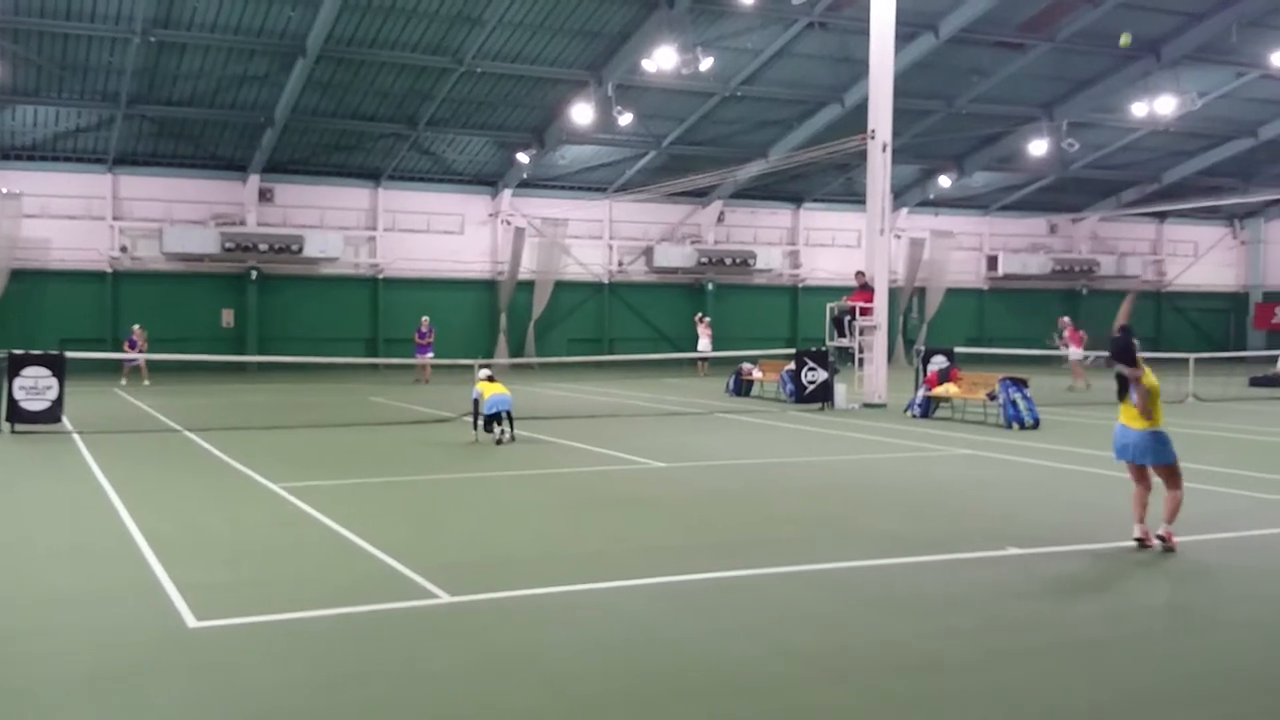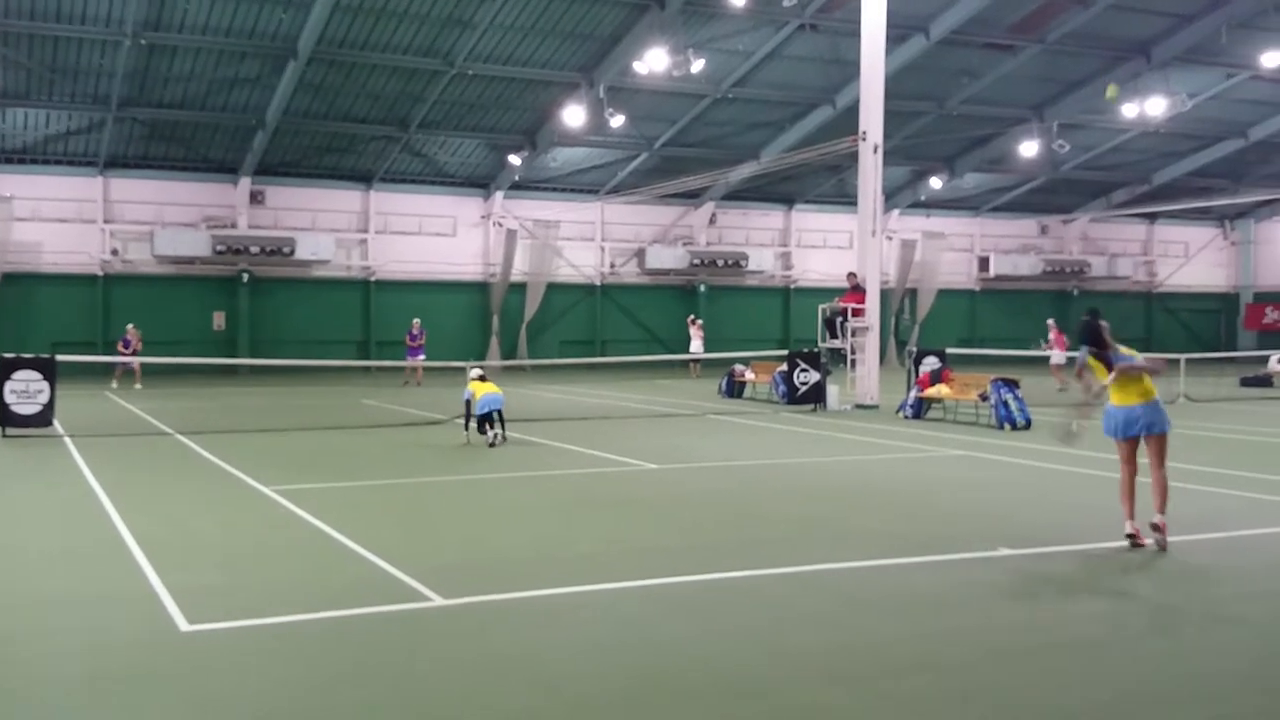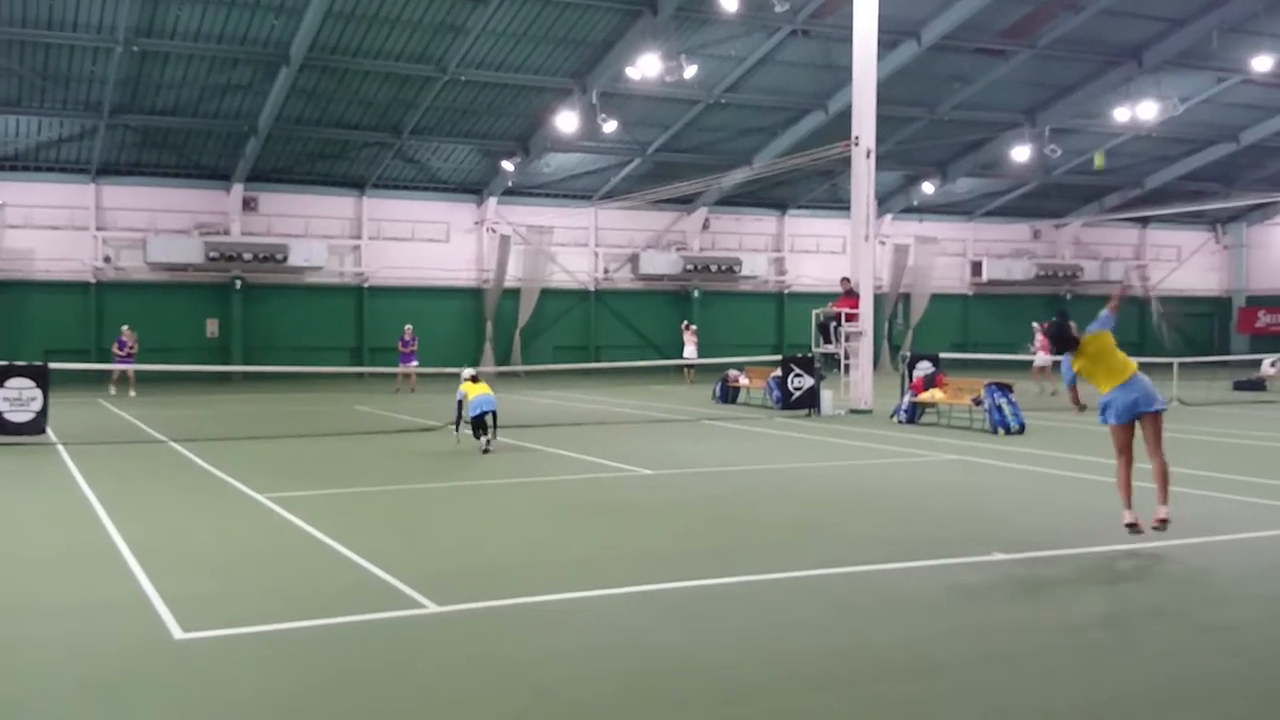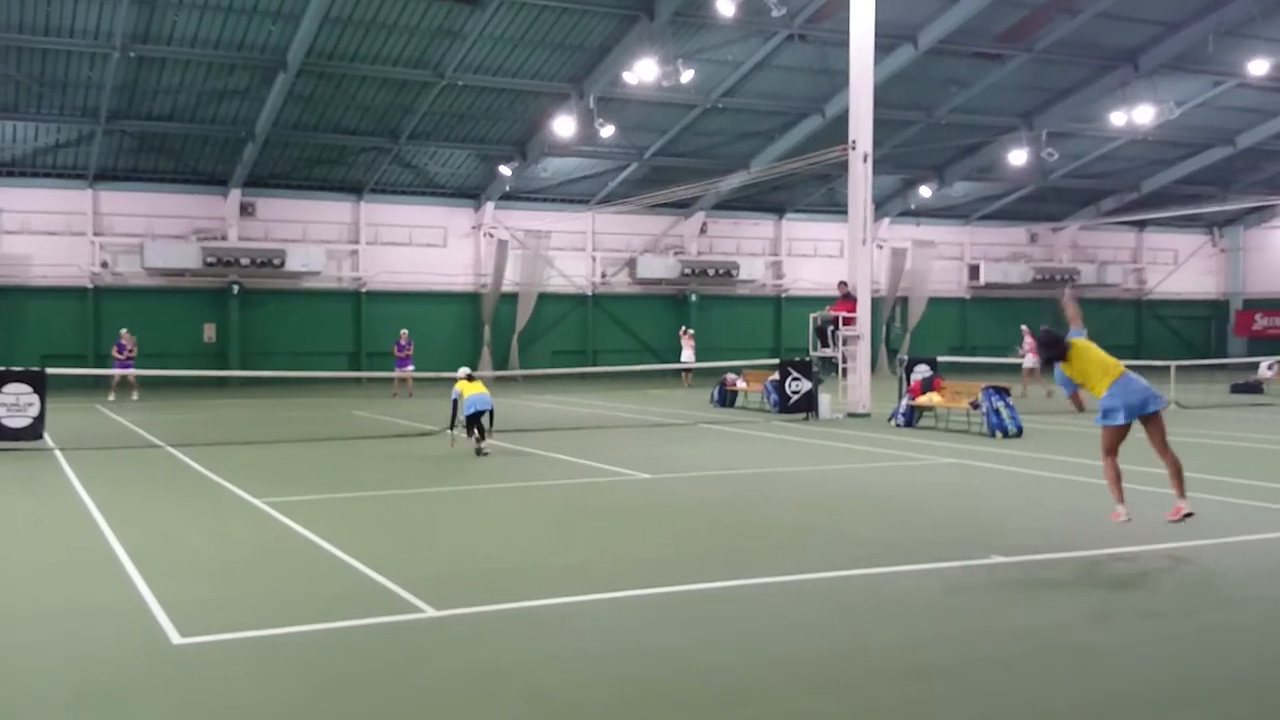
dt=0.1s
person 1, frame 1
left shoulder: (1122, 363)
right shoulder: (1143, 383)
left elbow: (1119, 329)
right elbow: (1146, 413)
left wrist: (1128, 301)
right wrist: (1137, 382)
left hip: (1126, 435)
right hip: (1149, 439)
left knee: (1142, 486)
right knee: (1174, 489)
left ankle: (1139, 528)
right ankle: (1165, 529)
person 1, frame 2
left shoulder: (1089, 355)
right shoulder: (1121, 355)
left elbow: (1080, 365)
right elbow: (1155, 370)
left hip: (1120, 414)
right hip: (1148, 412)
left knee: (1128, 471)
right knee: (1157, 470)
left ankle: (1129, 526)
right ankle: (1159, 521)
person 1, frame 3
left shoulder: (1067, 363)
right shoulder: (1095, 334)
left elbow: (1074, 400)
right elbow: (1112, 306)
left wrist: (1079, 405)
right wrist: (1120, 293)
left hip: (1116, 401)
right hip: (1140, 390)
left knee: (1124, 459)
right knee: (1156, 454)
left ankle: (1128, 514)
right ankle: (1162, 509)
person 1, frame 4
left shoulder: (1061, 373)
right shoulder: (1077, 342)
left elbow: (1078, 407)
right elbow: (1076, 318)
left wrist: (1079, 402)
right wrist: (1068, 298)
left hip: (1117, 400)
right hip: (1136, 387)
left knee: (1109, 457)
right knee: (1163, 451)
left ankle: (1121, 508)
right ankle: (1182, 502)
